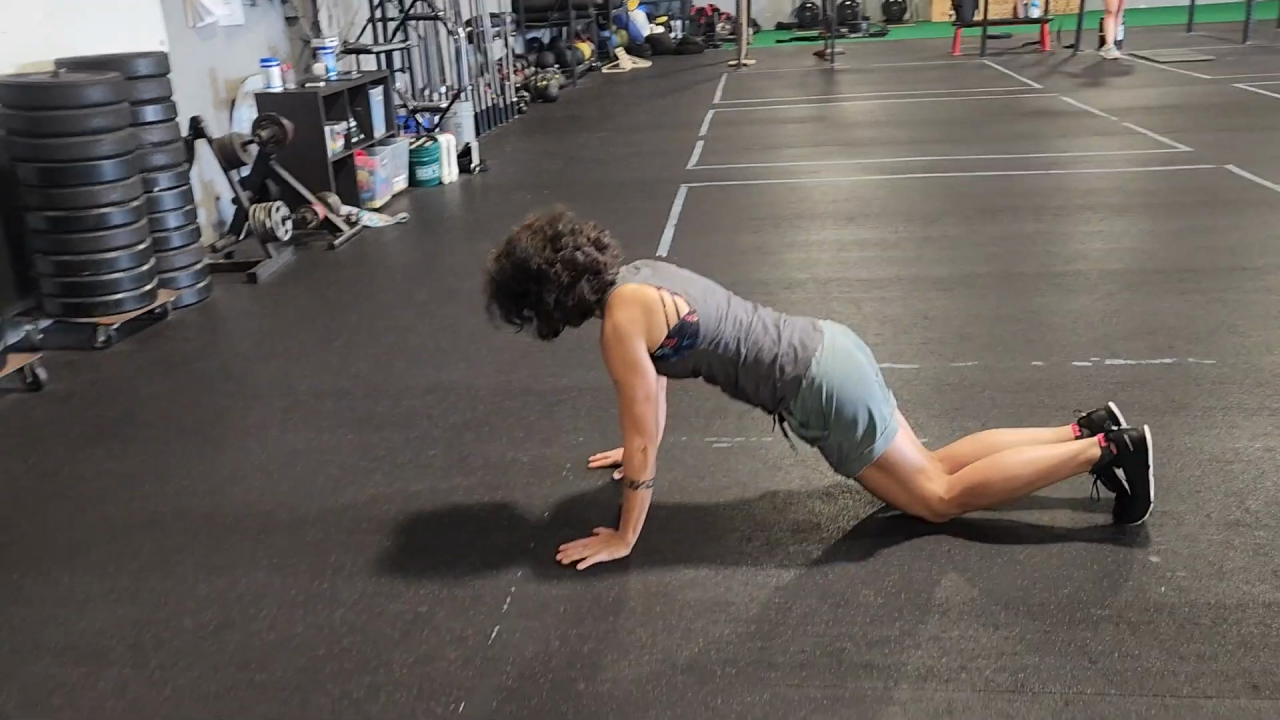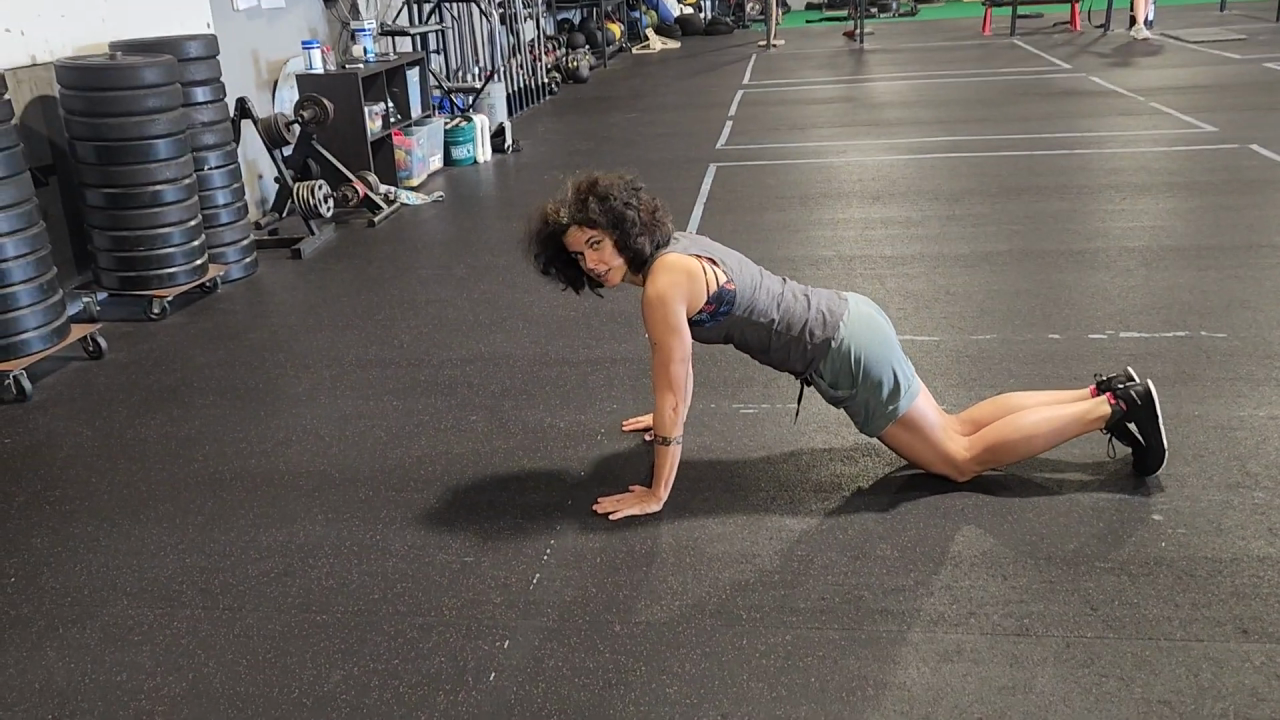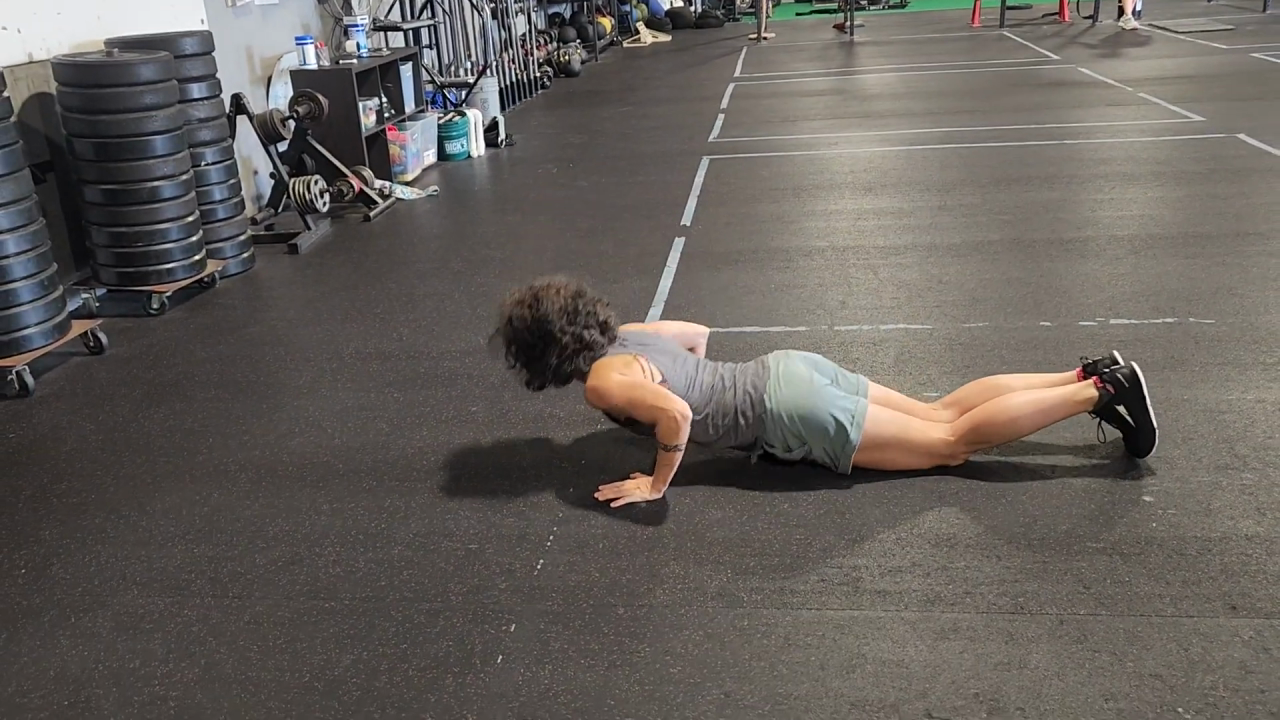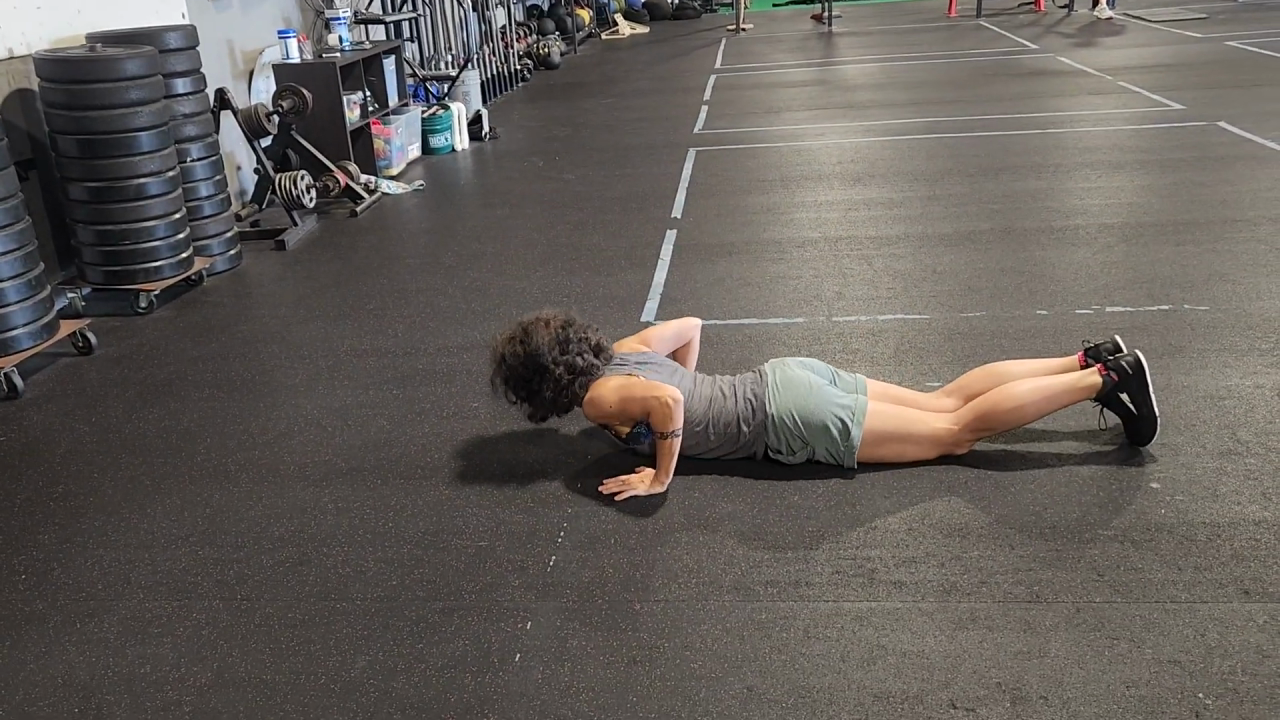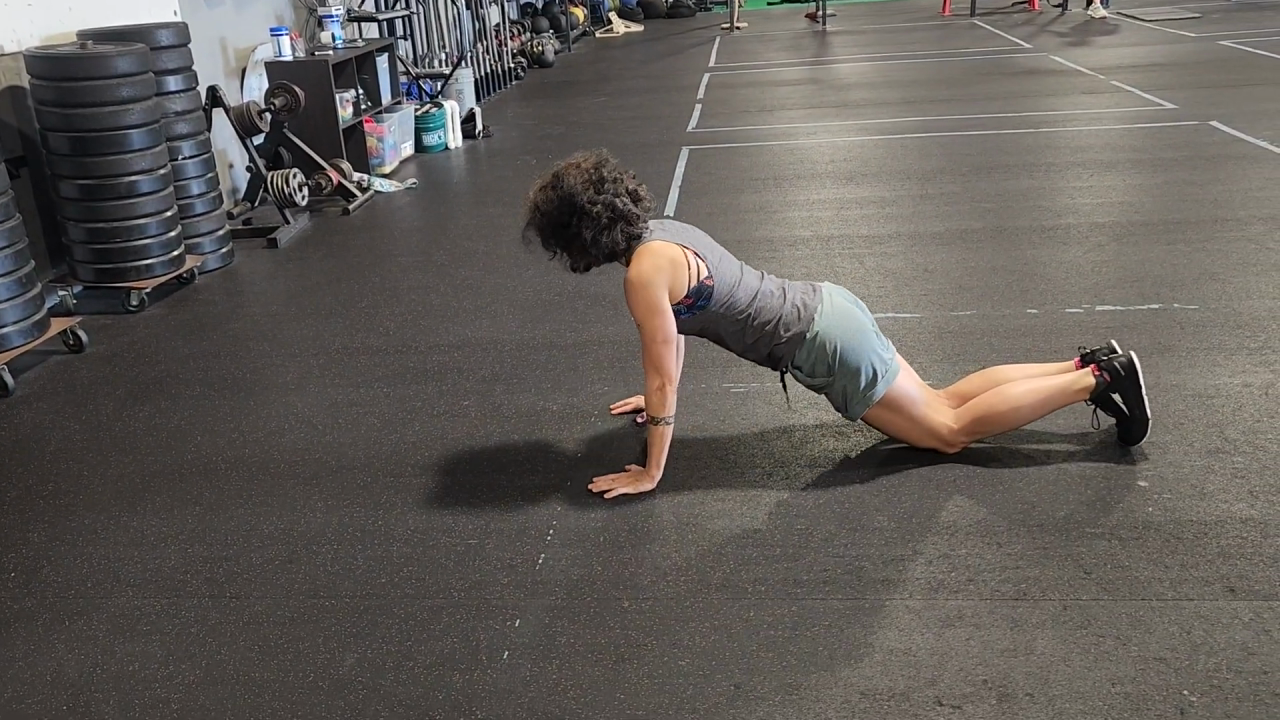
dt=1s
person 1, frame 1
left shoulder: (620, 316)
right shoulder: (634, 276)
left elbow: (643, 437)
right elbow: (660, 373)
left wrist: (624, 538)
right wrist: (639, 455)
left hip: (822, 386)
right hip: (826, 348)
left knee: (940, 498)
right knee: (927, 466)
left ankle: (1107, 448)
right ankle: (1086, 430)
person 1, frame 2
left shoulder: (663, 283)
right shoulder: (673, 246)
left elbow: (672, 396)
right elbow: (681, 365)
left wrist: (656, 495)
right wrist: (666, 417)
left hip: (846, 350)
right hip: (846, 322)
left knee: (961, 458)
right knee: (953, 430)
left ankle: (1115, 409)
right ankle: (1104, 392)
person 1, frame 3
left shoulder: (601, 383)
right shoulder: (622, 335)
left elbow: (675, 414)
left wrist: (659, 482)
left hip: (790, 412)
right hip: (791, 371)
left knee: (953, 441)
right knee: (943, 415)
left ankle: (1097, 391)
right ankle: (1092, 372)
person 1, frame 4
left shoulder: (598, 397)
right shoulder: (618, 352)
left elbow: (668, 407)
right elbow: (692, 324)
left wrist: (660, 478)
left hip: (790, 416)
right hip: (790, 377)
left knee: (956, 431)
right knee: (945, 401)
left ankle: (1103, 381)
right ankle: (1093, 361)
person 1, frame 5
left shoulder: (643, 269)
right shoulder: (657, 231)
left elbow: (665, 378)
right elbow: (678, 323)
left wrist: (650, 474)
right wrist: (660, 396)
left hip: (823, 341)
right hip: (823, 308)
left knee: (952, 431)
right knee: (944, 402)
left ankle: (1097, 379)
right ankle: (1090, 365)
